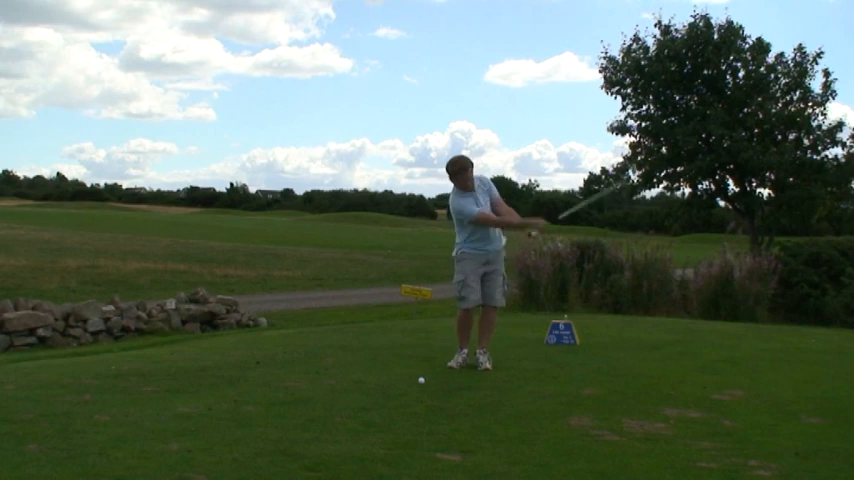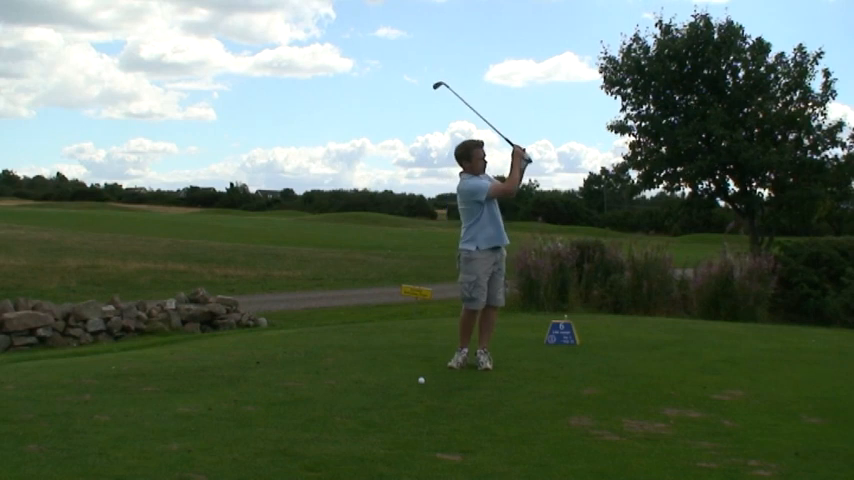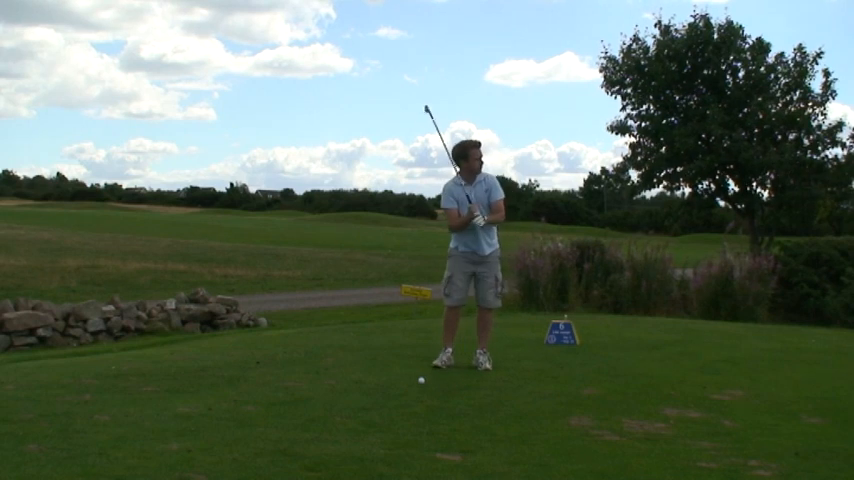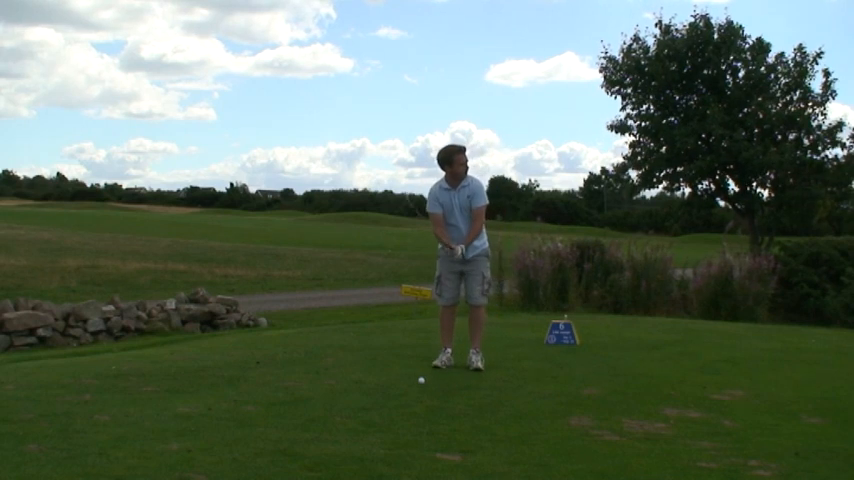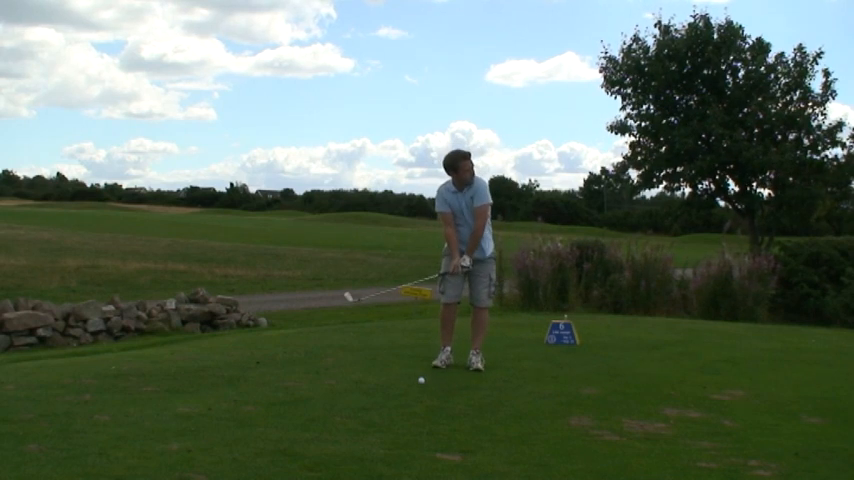
dt=0.5s
person 1, frame 1
left shoulder: (482, 181)
right shoulder: (458, 202)
left elbow: (501, 209)
right elbow: (495, 222)
left wrist: (524, 224)
right wrist: (528, 222)
left hip: (493, 252)
right hip: (468, 256)
left knee: (491, 305)
right knee: (467, 306)
left ankle: (482, 353)
right ankle: (461, 351)
person 1, frame 2
left shoulder: (484, 178)
right shoulder: (468, 186)
left elbow: (509, 189)
right elbow: (508, 190)
left wrist: (519, 164)
right wrist: (515, 162)
left hip: (496, 251)
right hip: (475, 254)
left knee: (492, 304)
right knee: (472, 305)
left ankle: (483, 351)
right ankle: (462, 350)
person 1, frame 3
left shoulder: (491, 182)
right shoulder: (450, 189)
left elbow: (501, 214)
right elbow: (452, 225)
left wrist: (485, 218)
right wrist: (468, 217)
left hip: (488, 253)
right hip: (460, 253)
left knee: (487, 305)
right knee: (452, 304)
left ankle: (482, 352)
right ankle: (447, 351)
person 1, frame 4
left shoulder: (475, 186)
right shoulder: (435, 192)
left elbow: (478, 223)
right elbow: (438, 227)
left wrist: (462, 247)
right wrist: (451, 247)
left hip: (476, 252)
right hip: (448, 253)
left knee: (477, 303)
right knee: (447, 303)
left ankle: (475, 352)
right ankle: (446, 352)
person 1, frame 5
left shoulder: (480, 186)
right shoulder: (443, 192)
left elbow: (480, 224)
right elbow: (449, 227)
left wrist: (468, 256)
right wrist: (456, 257)
left hip: (482, 254)
right hip: (455, 252)
left knee: (481, 304)
right knee: (448, 302)
left ankle: (475, 353)
right ankle: (446, 350)
